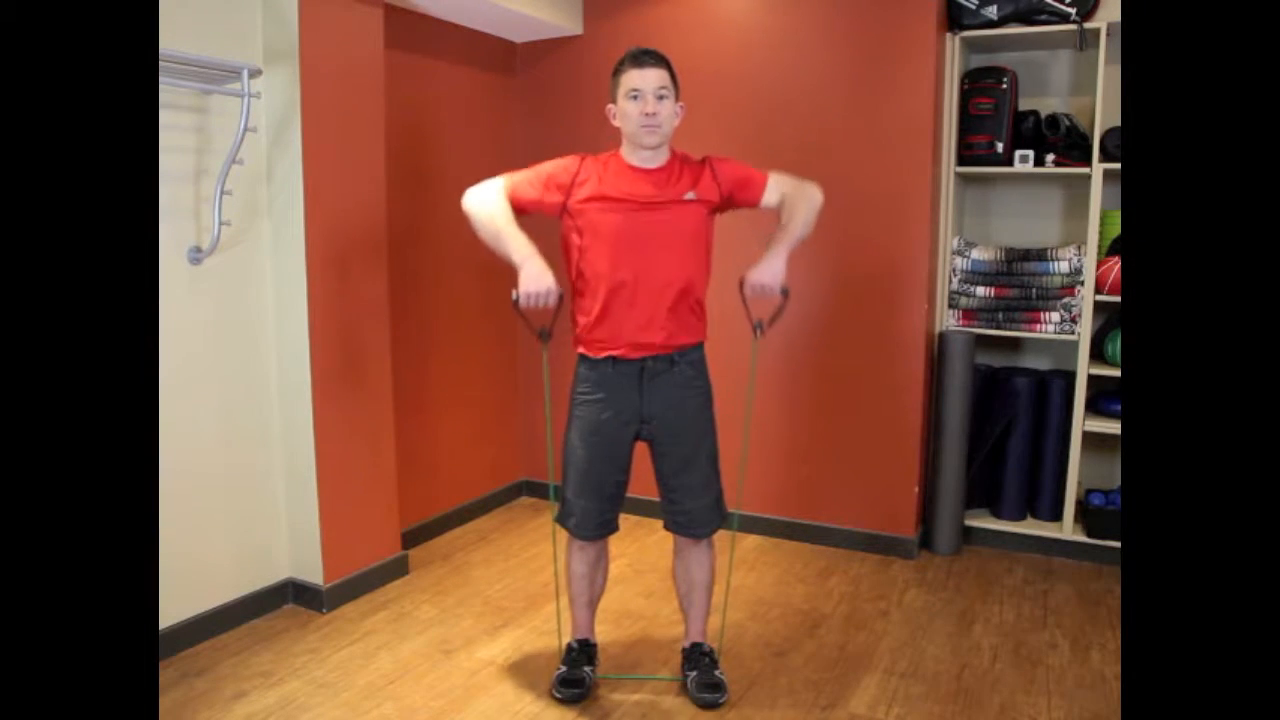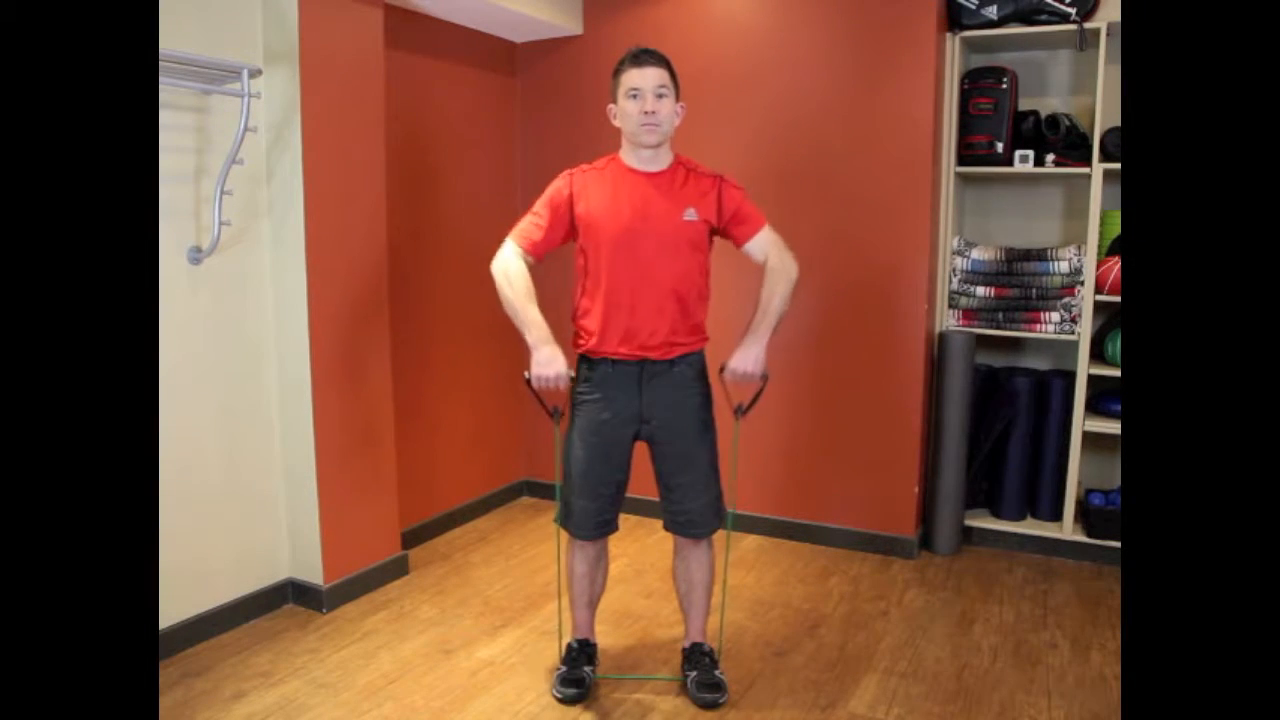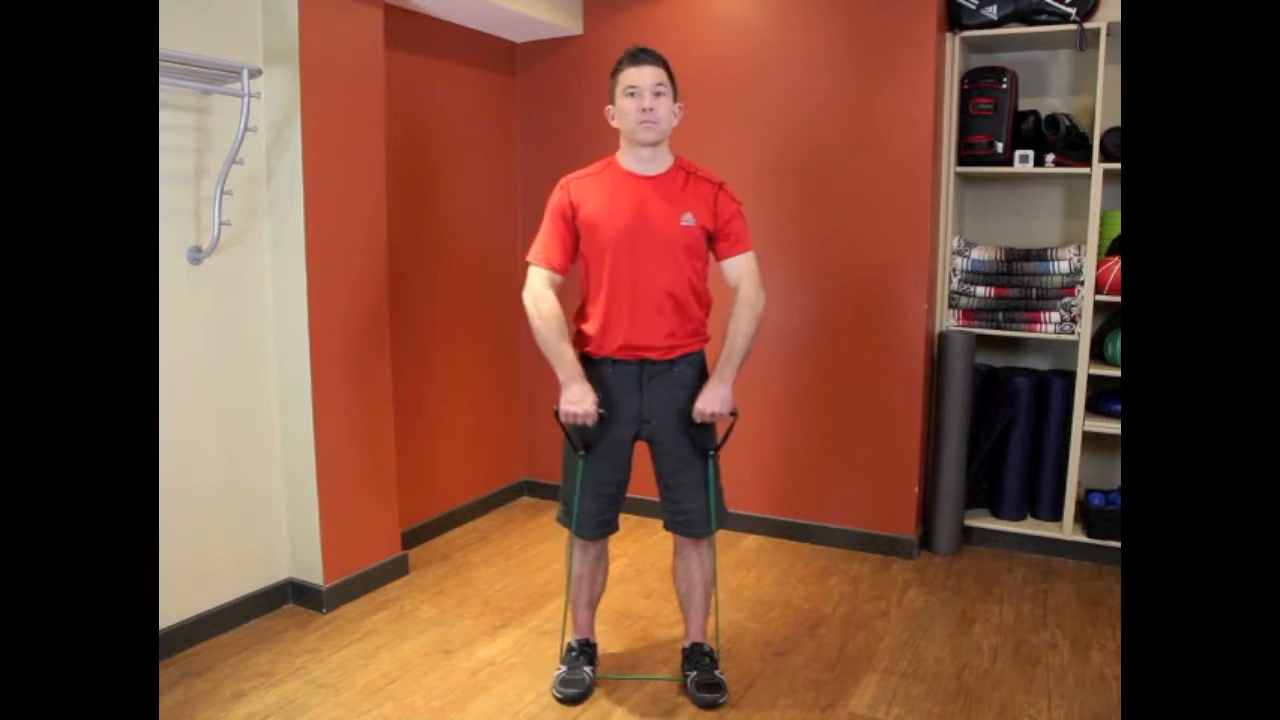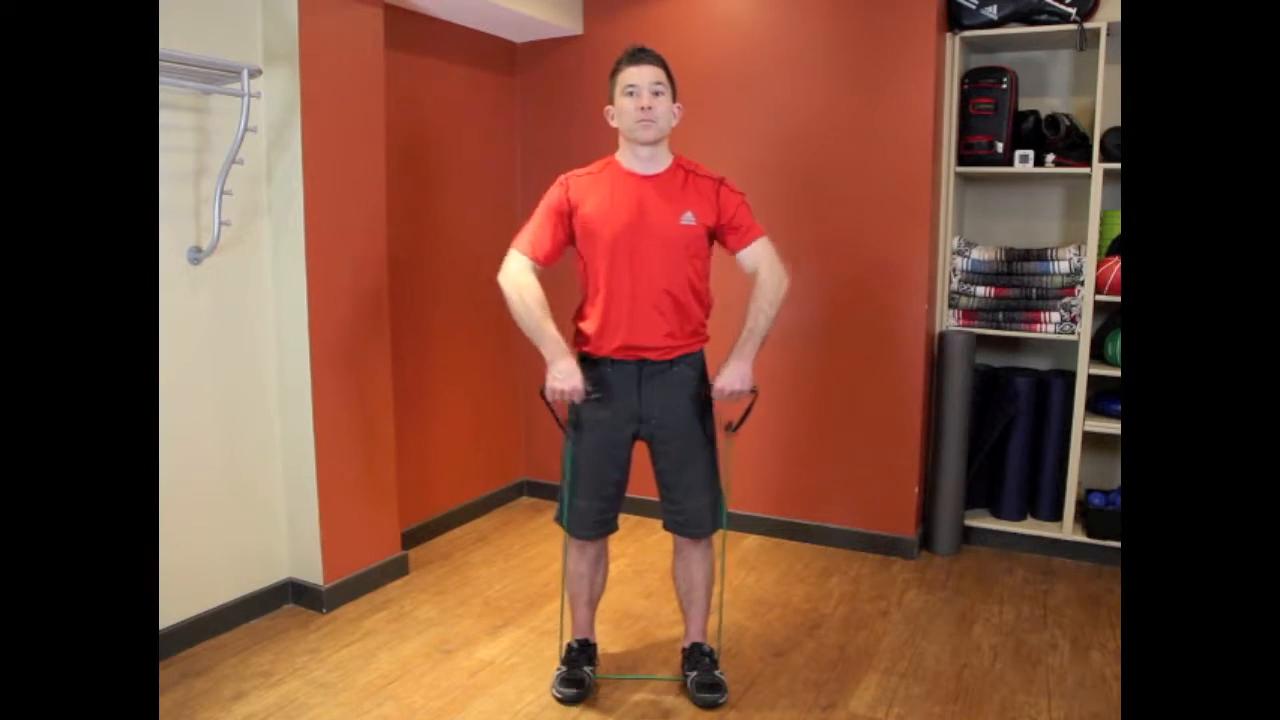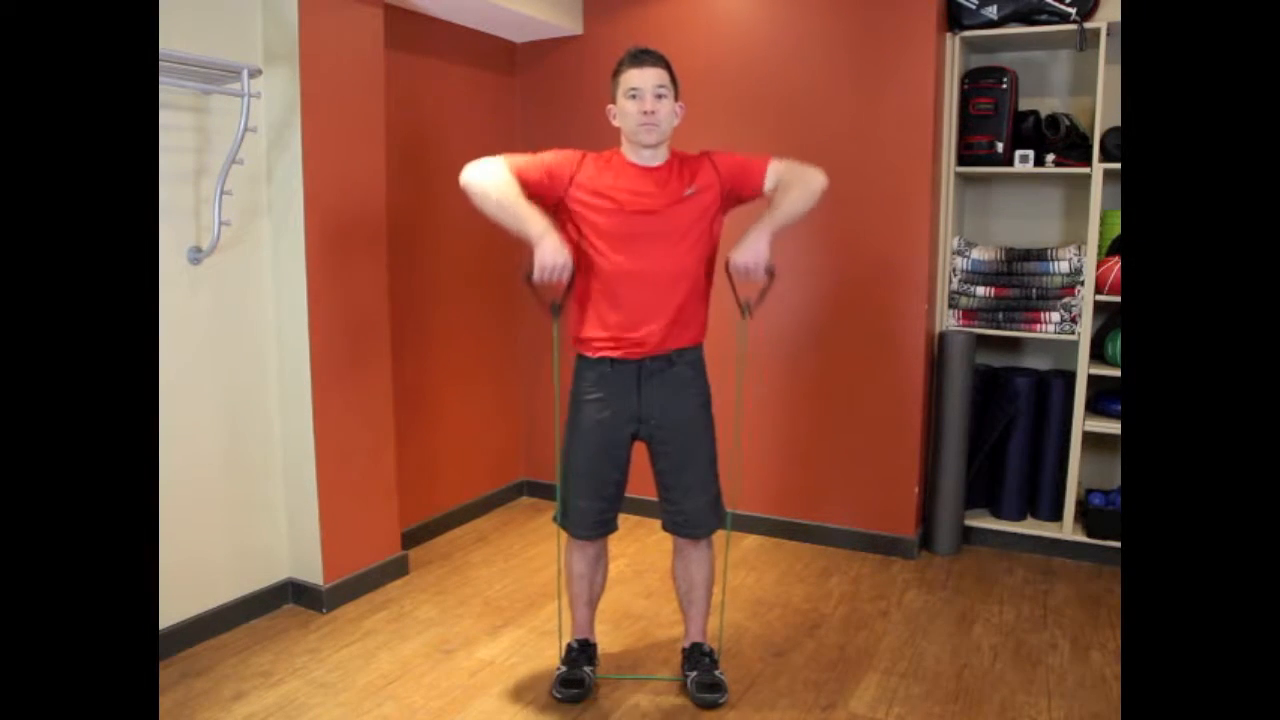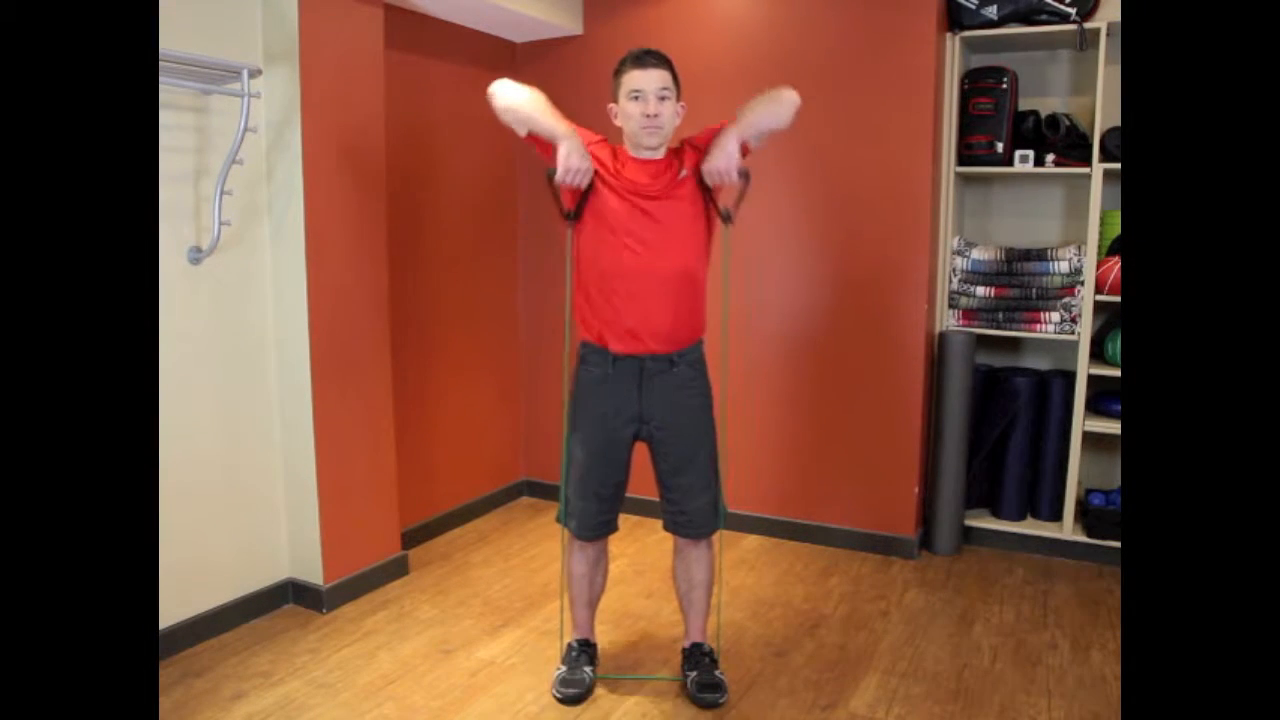
dt=0.3s
person 1, frame 1
left shoulder: (709, 178)
right shoulder: (577, 177)
left elbow: (806, 194)
right elbow: (480, 198)
left wrist: (779, 252)
right wrist: (524, 257)
left hip: (680, 374)
right hip: (601, 375)
left knee: (695, 523)
right knee: (586, 522)
left ankle: (696, 650)
right ankle: (581, 646)
person 1, frame 2
left shoulder: (711, 190)
right shoulder: (577, 187)
left elbow: (780, 263)
right elbow: (509, 262)
left wrist: (755, 340)
right wrist: (543, 344)
left hip: (682, 377)
right hip: (600, 376)
left knee: (695, 523)
right knee: (585, 523)
left ankle: (696, 650)
right ankle: (581, 646)
person 1, frame 3
left shoulder: (710, 194)
right shoulder: (576, 192)
left elbow: (749, 291)
right elbow: (539, 290)
left wrist: (723, 381)
right wrist: (571, 381)
left hip: (681, 377)
right hip: (601, 377)
left knee: (694, 524)
right knee: (587, 523)
left ankle: (697, 650)
right ankle: (581, 646)
person 1, frame 4
left shoulder: (711, 192)
right shoulder: (575, 190)
left elbow: (771, 272)
right elbow: (514, 271)
left wrist: (742, 357)
right wrist: (556, 355)
left hip: (682, 378)
right hip: (598, 377)
left knee: (695, 523)
right knee: (586, 524)
left ankle: (696, 651)
right ankle: (581, 647)
person 1, frame 5
left shoulder: (711, 174)
right shoulder: (575, 173)
left elbow: (809, 180)
right elbow: (478, 175)
left wrist: (762, 232)
right wrist: (539, 229)
left hip: (679, 375)
right hip: (600, 376)
left knee: (694, 524)
right knee: (585, 523)
left ankle: (697, 650)
right ankle: (581, 646)
person 1, frame 6
left shoulder: (700, 162)
right shoulder: (588, 162)
left elbow: (784, 100)
right elbow: (504, 94)
left wrist: (732, 136)
right wrist: (564, 137)
left hip: (680, 371)
right hip: (602, 371)
left knee: (694, 522)
right knee: (586, 521)
left ankle: (696, 650)
right ankle: (580, 646)
